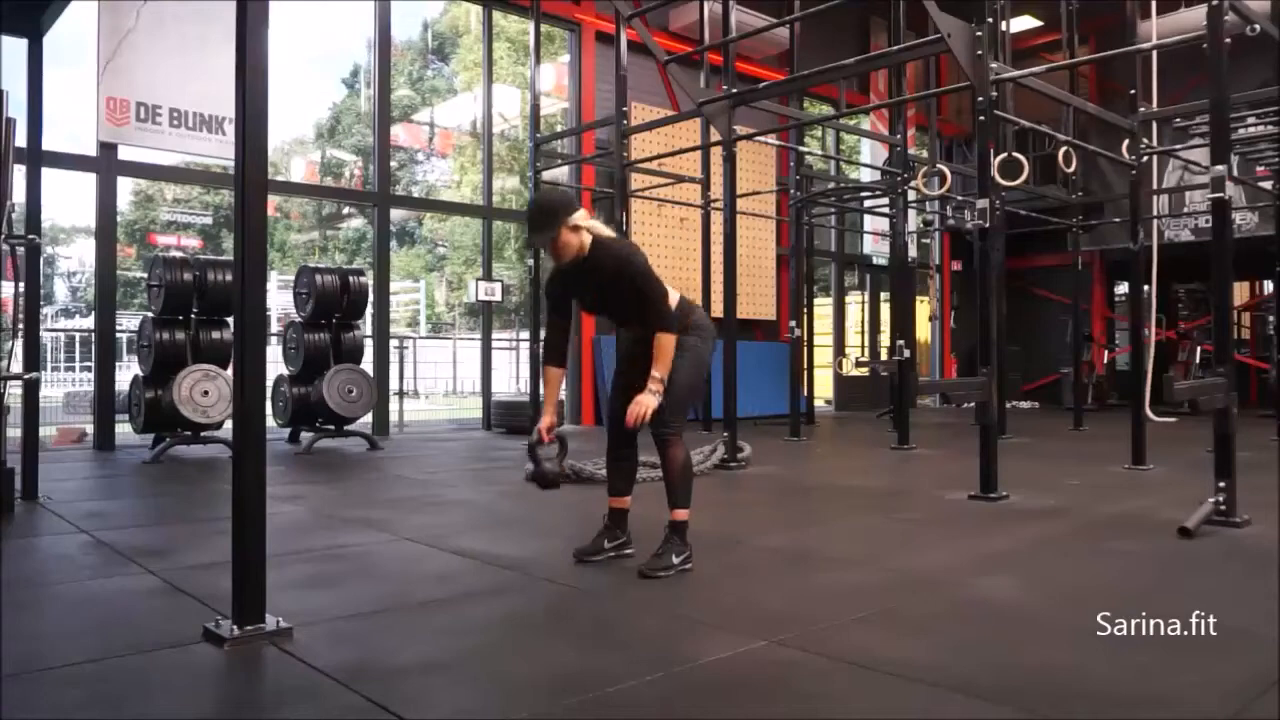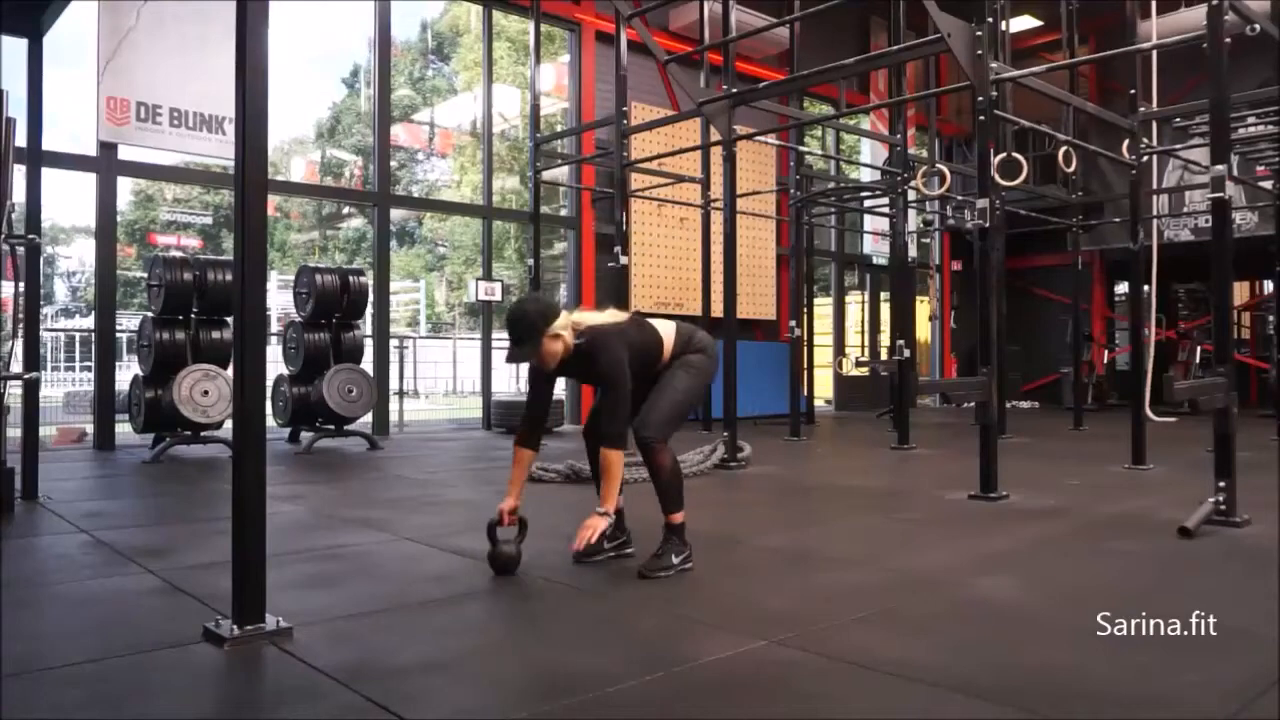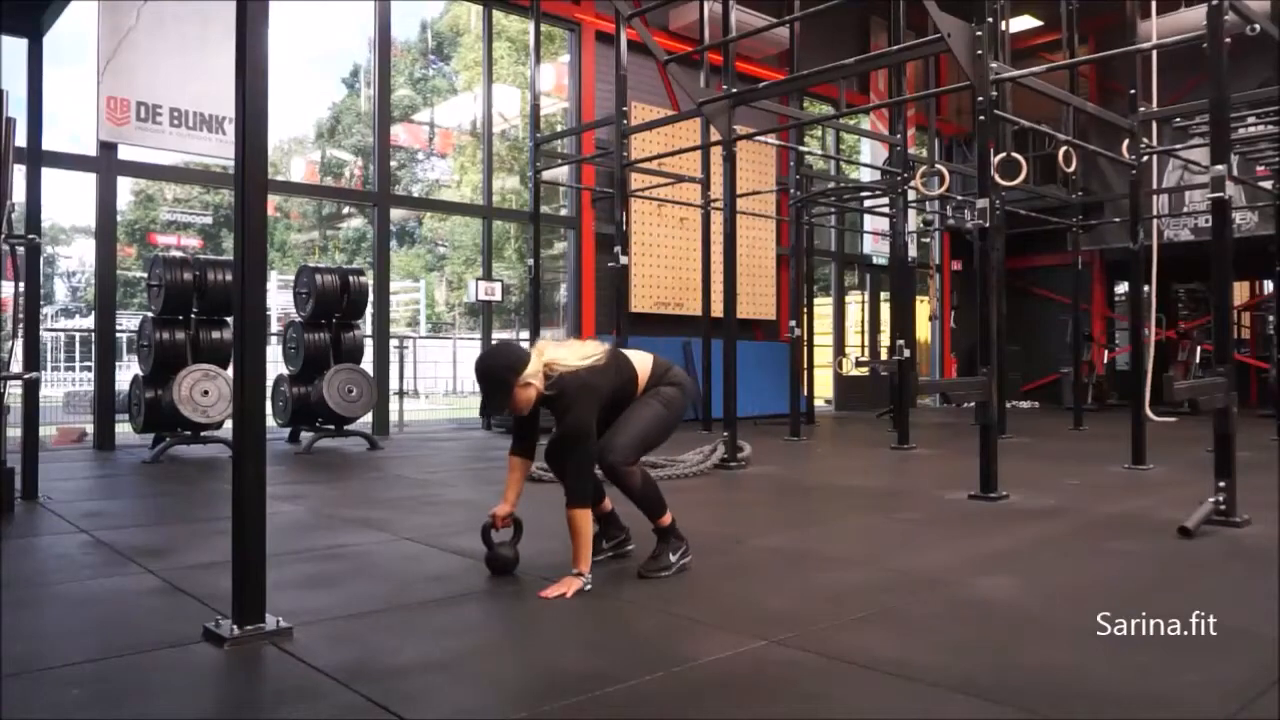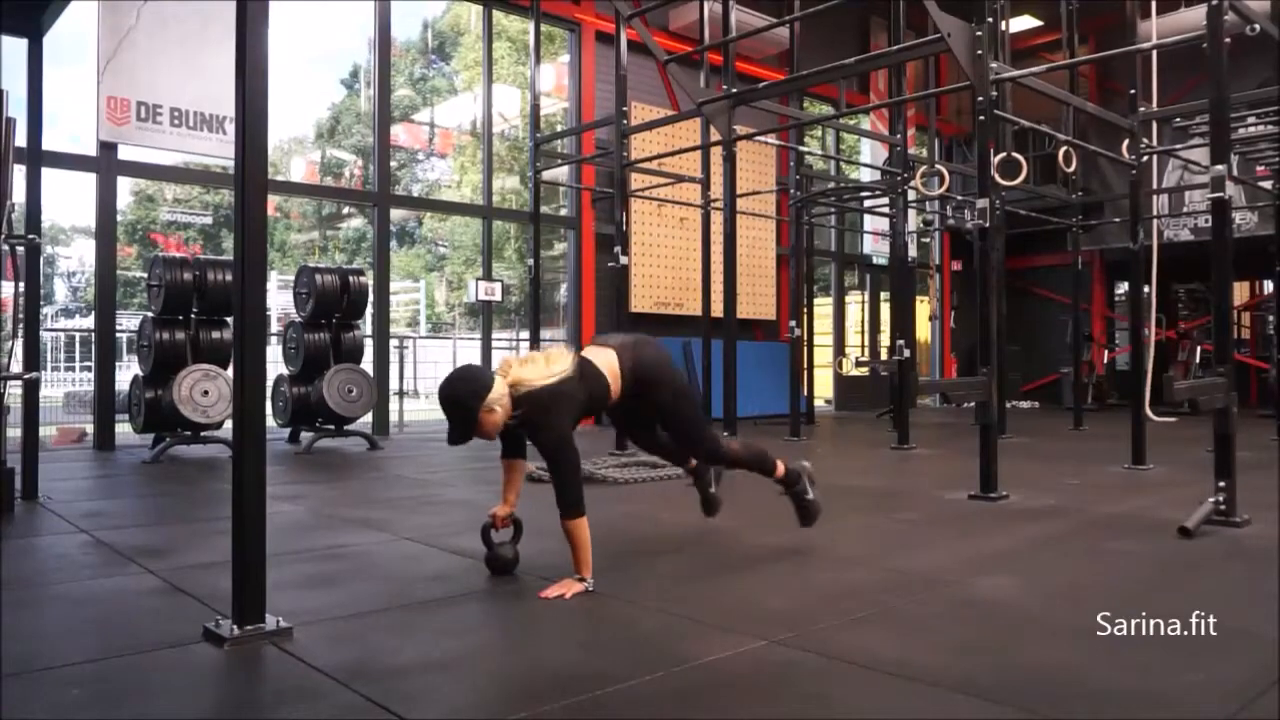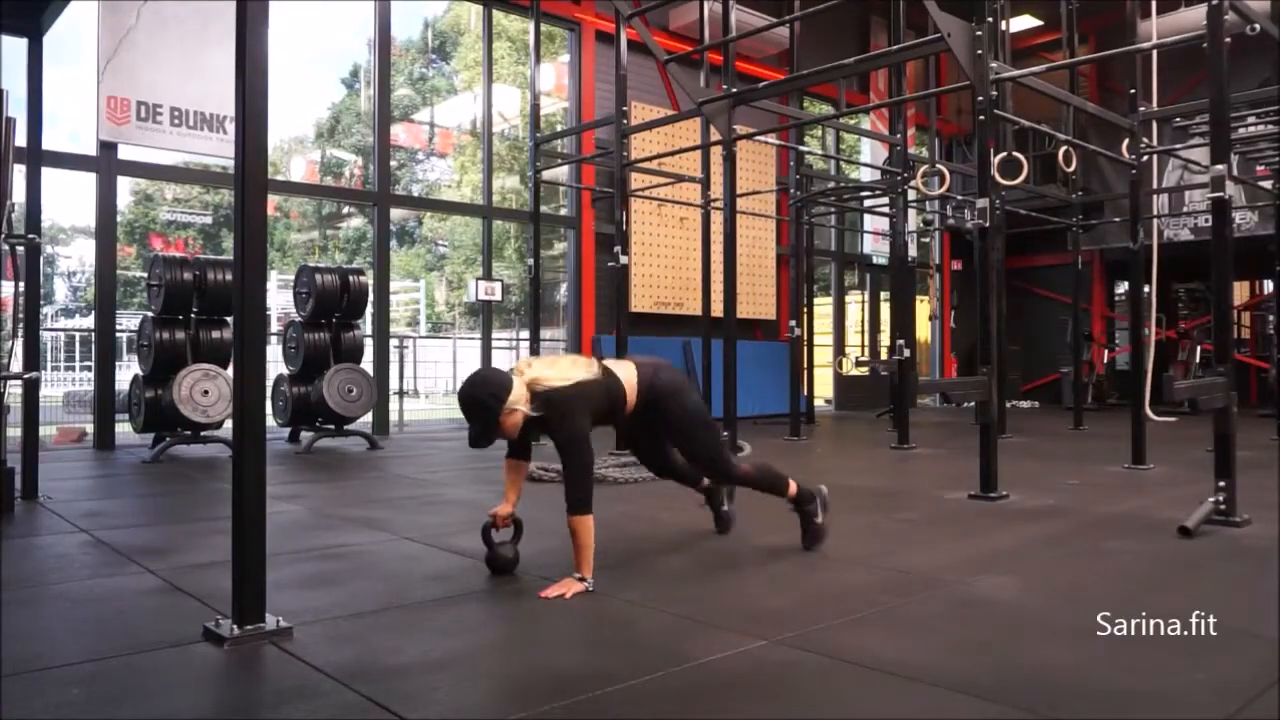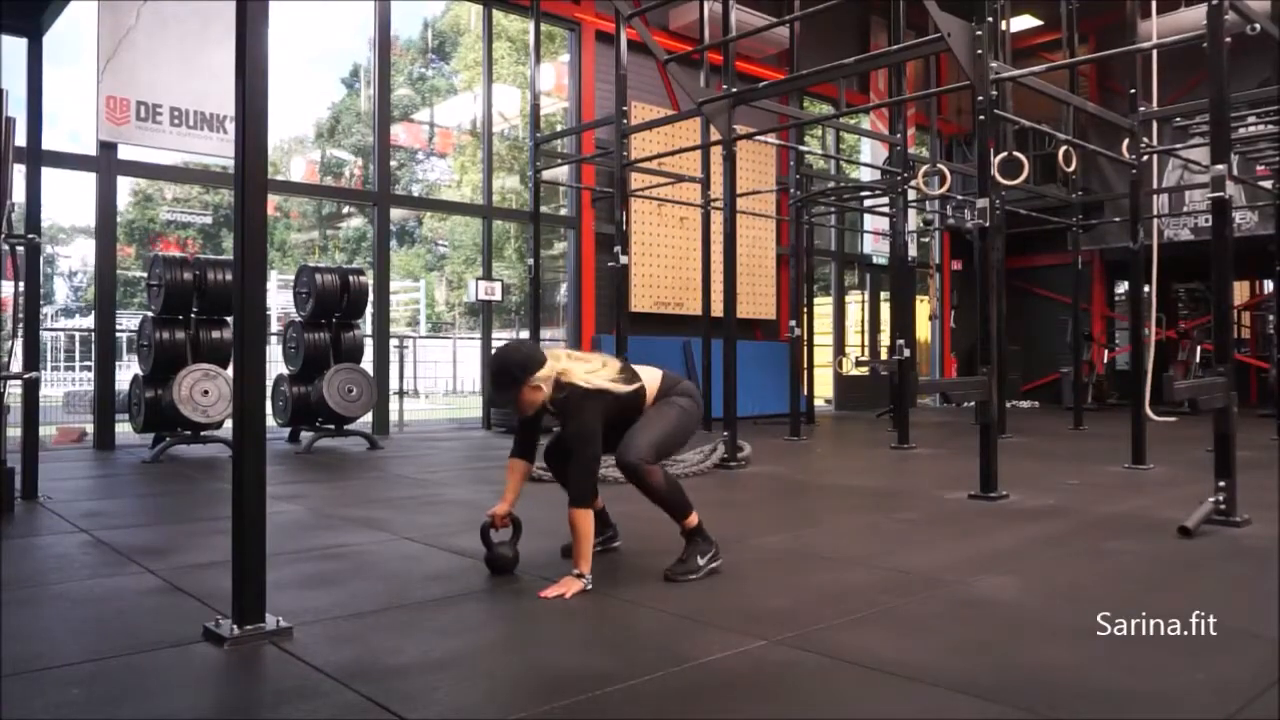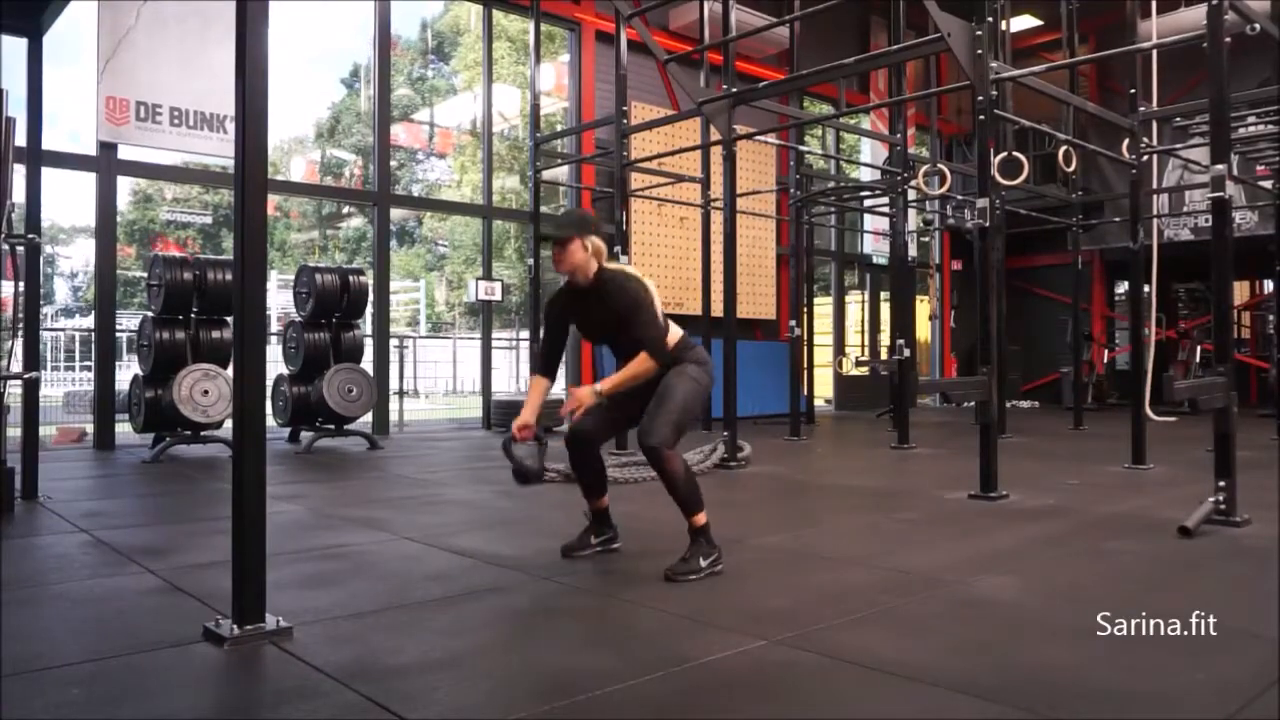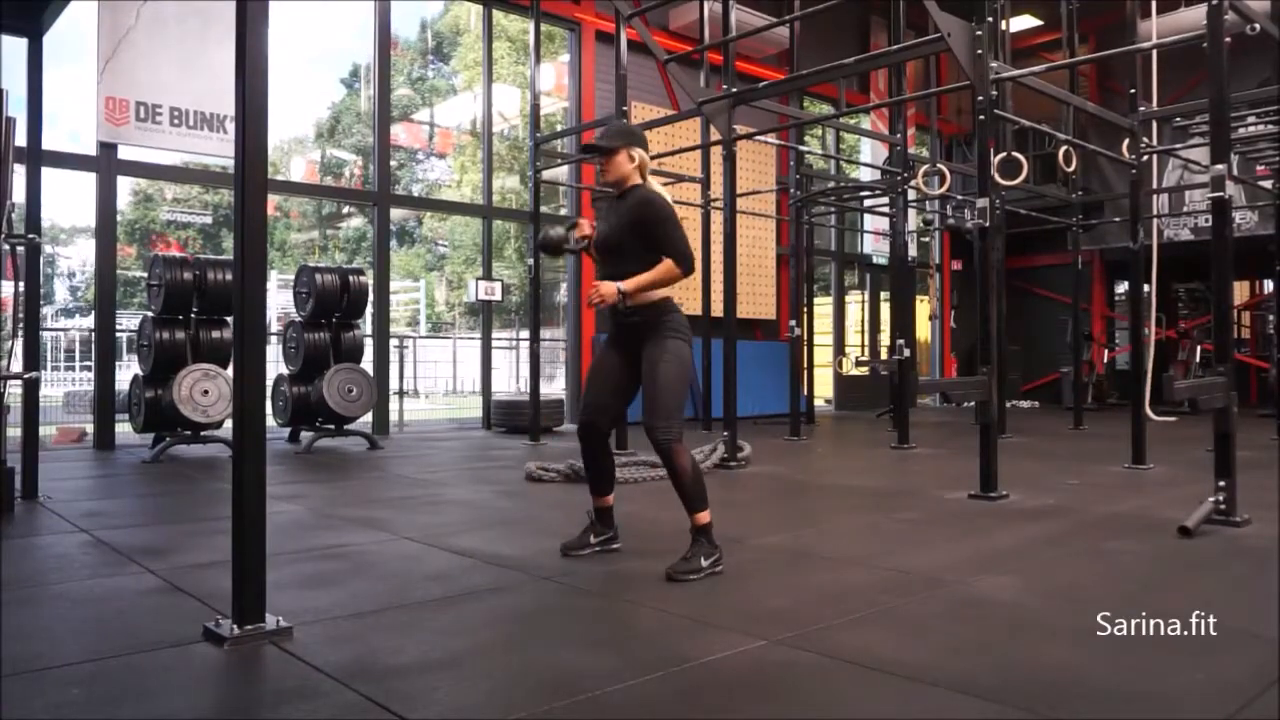
dt=0.3s
person 1, frame 1
left shoulder: (620, 257)
right shoulder: (561, 278)
left elbow: (665, 324)
right elbow: (555, 346)
left wrist: (654, 387)
right wrist: (549, 410)
left hip: (685, 335)
right hip: (640, 338)
left knee: (665, 426)
right knee: (619, 423)
left ankle: (679, 541)
right ankle: (617, 532)
person 1, frame 2
left shoulder: (603, 347)
right shoulder: (548, 355)
left elbow: (614, 431)
right elbow: (532, 425)
left wrist: (603, 511)
right wrist: (512, 496)
left hip: (691, 355)
right hip: (649, 367)
left knee: (649, 432)
right knee: (594, 433)
left ankle: (677, 543)
right ankle: (617, 533)
person 1, frame 3
left shoulder: (573, 400)
right shoulder: (530, 388)
left elbow: (578, 487)
right elbow: (522, 446)
right wrist: (508, 504)
left hip: (667, 386)
right hip: (627, 380)
left knee: (615, 456)
right knee: (558, 455)
left ankle: (674, 543)
right ankle: (614, 534)
person 1, frame 4
left shoulder: (550, 412)
right shoulder: (505, 392)
left elbow: (570, 495)
right elbow: (513, 448)
left wrist: (583, 577)
right wrist: (508, 503)
left hip: (646, 365)
right hip: (619, 360)
left knee: (704, 445)
right knee: (646, 438)
left ankle: (793, 478)
right ankle: (701, 471)
person 1, frame 5
left shoulder: (564, 412)
right shoulder: (520, 394)
left elbow: (578, 492)
right elbow: (517, 452)
left wrist: (582, 577)
right wrist: (508, 504)
left hip: (660, 390)
right hip: (635, 379)
left knee: (721, 466)
right knee: (657, 463)
left ankle: (807, 499)
right ankle: (715, 493)
person 1, frame 6
left shoulder: (580, 399)
right shoulder: (535, 386)
left elbow: (580, 484)
right elbow: (523, 450)
right wrist: (506, 503)
left hip: (676, 398)
left knee: (634, 458)
right knee: (559, 455)
left ankle: (702, 544)
right ankle: (604, 528)
person 1, frame 7
left shoulder: (621, 287)
right shoulder: (563, 301)
left elbow: (655, 352)
right elbow: (546, 363)
left wrist: (598, 392)
right wrist: (529, 413)
left hip: (685, 363)
right hip: (639, 372)
left knee: (655, 440)
right knee: (580, 436)
left ankle: (705, 548)
right ankle: (602, 528)
person 1, frame 8
left shoulder: (648, 202)
right shoulder: (614, 207)
left elbow: (683, 263)
left wrist: (622, 288)
right wrist: (589, 241)
left hip: (662, 329)
right hip: (621, 332)
left knee: (662, 432)
right knee: (591, 424)
left ankle: (707, 543)
right ankle: (604, 525)
